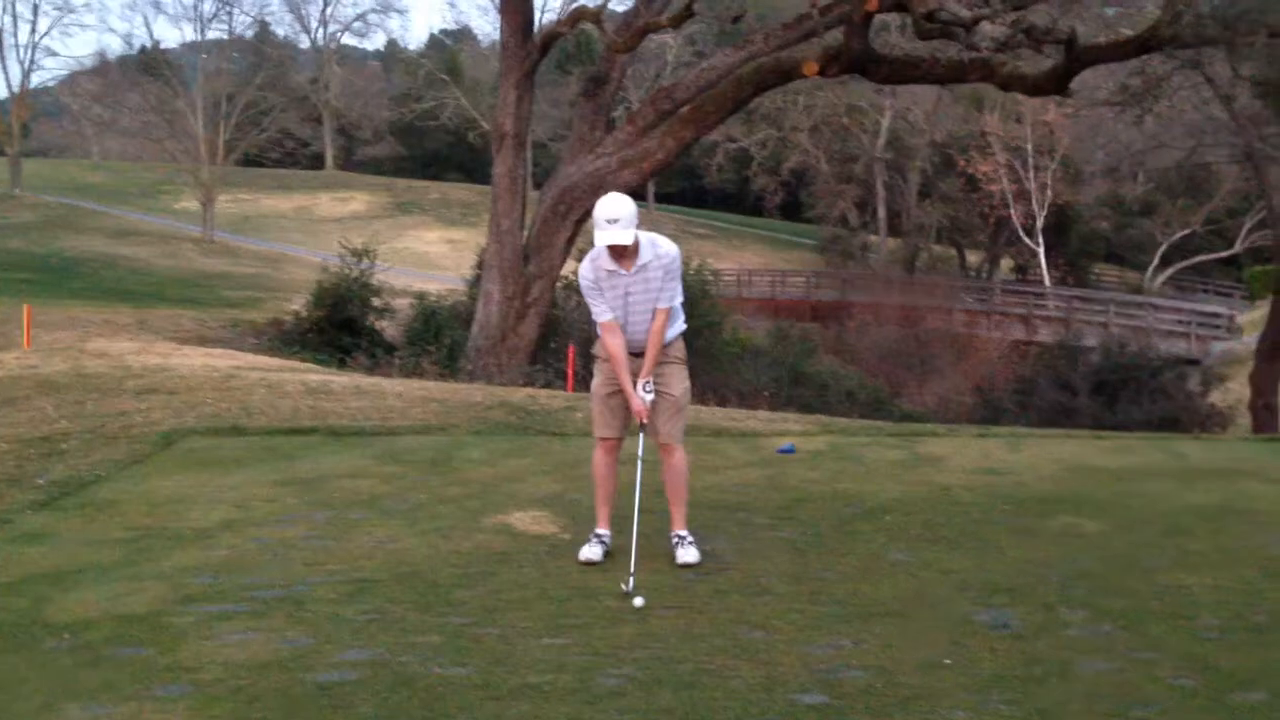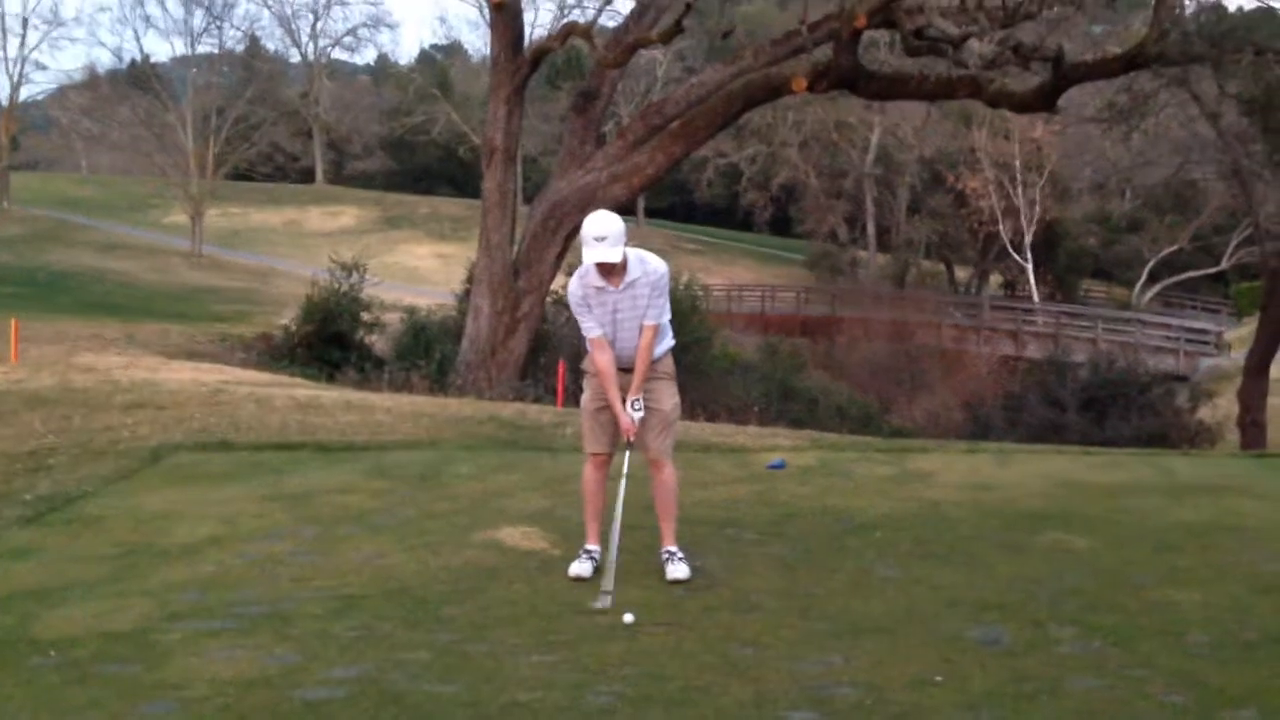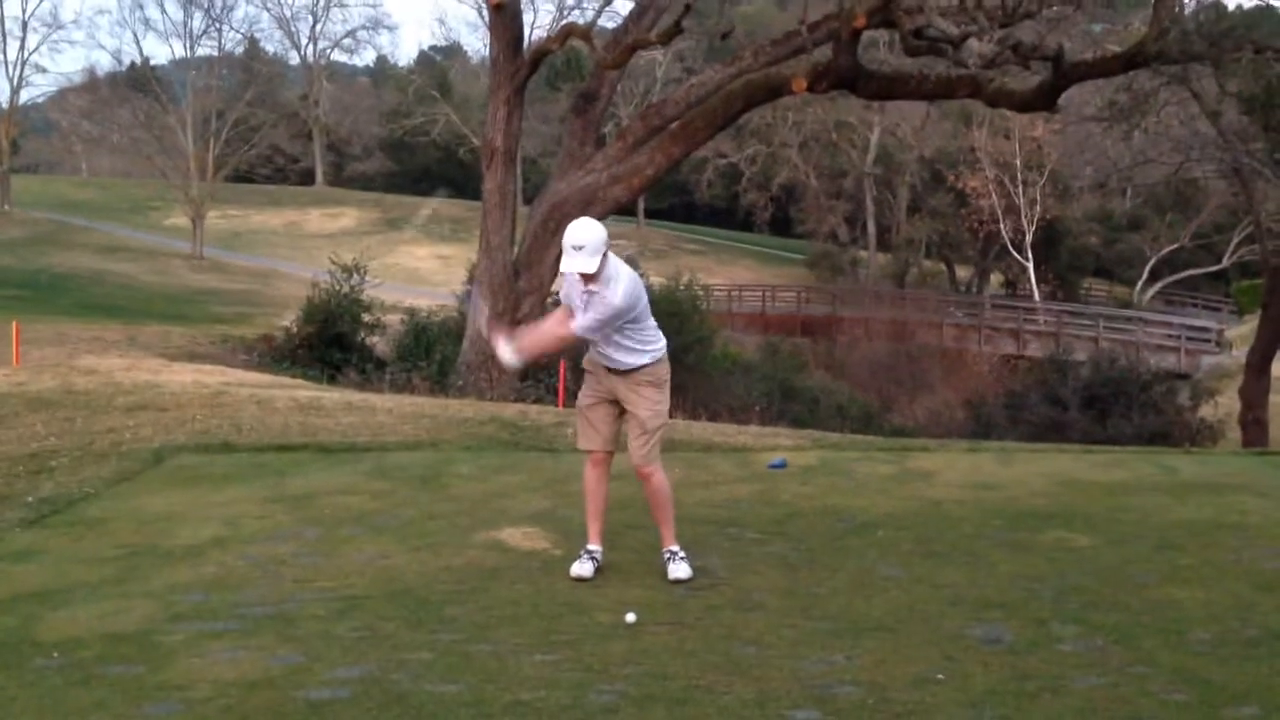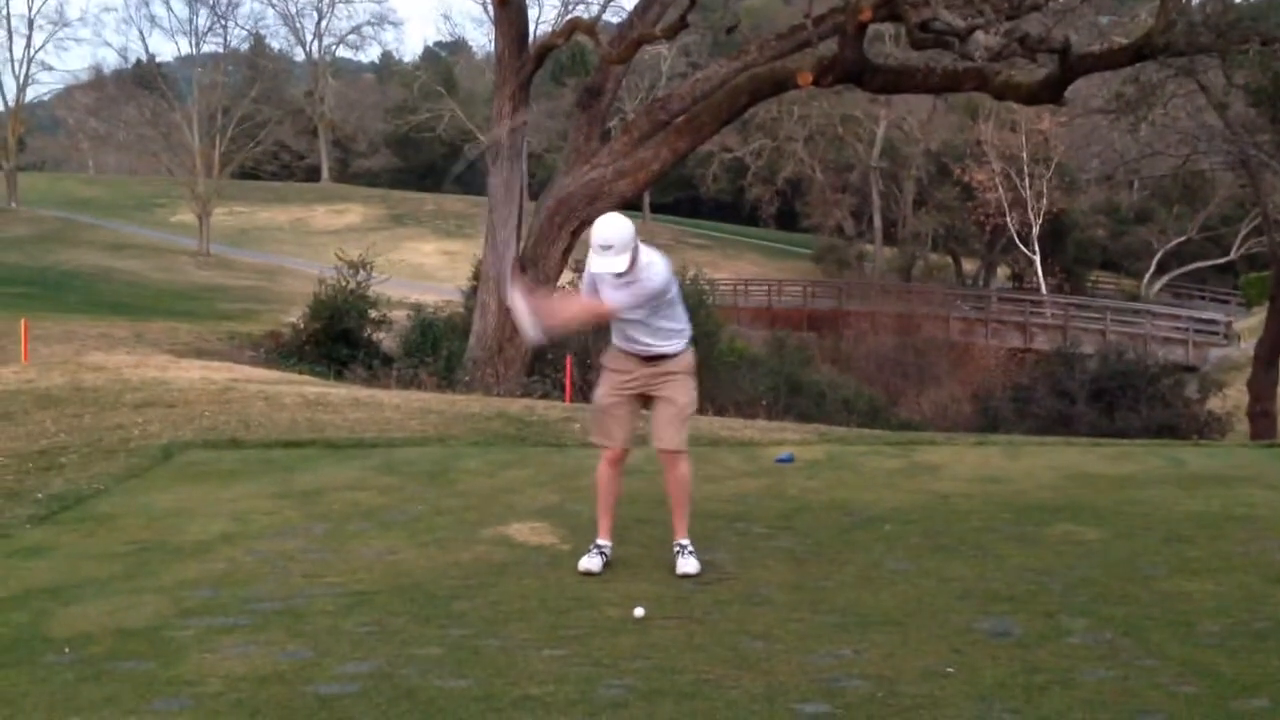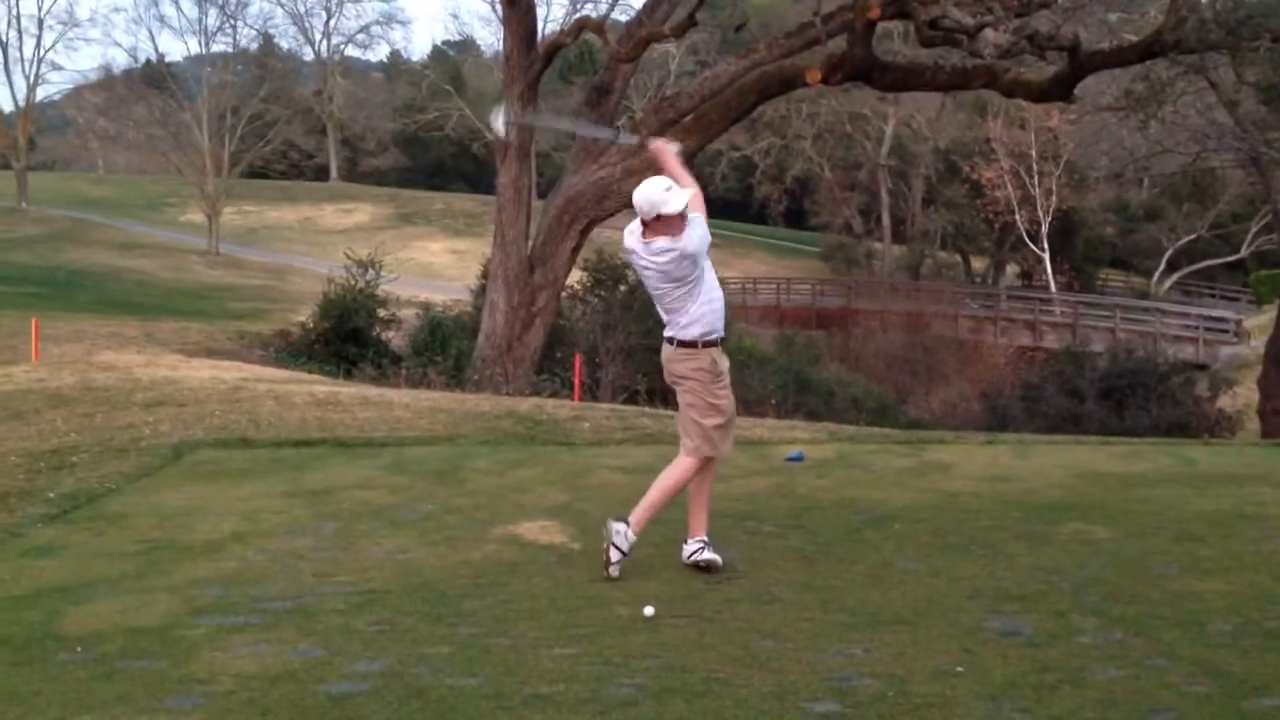
dt=0.5s
person 1, frame 1
left shoulder: (666, 253)
right shoulder: (590, 269)
left elbow: (660, 320)
right elbow: (610, 331)
left wrist: (646, 377)
right wrist: (630, 391)
left hip: (664, 352)
right hip: (614, 354)
left knee: (670, 443)
right knee: (607, 442)
left ankle: (680, 532)
right ankle: (601, 531)
person 1, frame 2
left shoulder: (654, 271)
right shoulder: (578, 286)
left elbow: (648, 337)
right elbow: (600, 348)
left wrist: (636, 395)
right wrist: (618, 409)
left hip: (653, 367)
right hip: (604, 369)
left knee: (659, 458)
right knee: (597, 458)
left ankle: (670, 548)
right ankle: (591, 547)
person 1, frame 3
left shoulder: (618, 294)
right shoulder: (580, 265)
left elbow: (568, 334)
right elbow: (563, 316)
left wrist: (518, 352)
right wrist: (517, 337)
left hip: (643, 374)
right hip: (601, 368)
left knee: (646, 465)
right knee: (597, 458)
left ankle: (671, 548)
right ankle: (593, 547)
person 1, frame 4
left shoulder: (655, 273)
right shoulder: (604, 256)
left elbow: (598, 312)
right elbow: (582, 305)
left wrist: (543, 313)
right wrist: (539, 302)
left hip: (671, 364)
right hip: (624, 363)
left knee: (674, 454)
right knee: (612, 454)
left ankle: (682, 542)
right ankle: (603, 542)
person 1, frame 5
left shoulder: (635, 238)
right shoulder: (684, 249)
right elbow: (698, 202)
left wrist: (664, 164)
right wrist: (671, 158)
left hip: (691, 350)
right hip: (698, 357)
left knee: (708, 449)
right knee: (696, 453)
left ankle: (696, 538)
right ankle: (628, 528)
